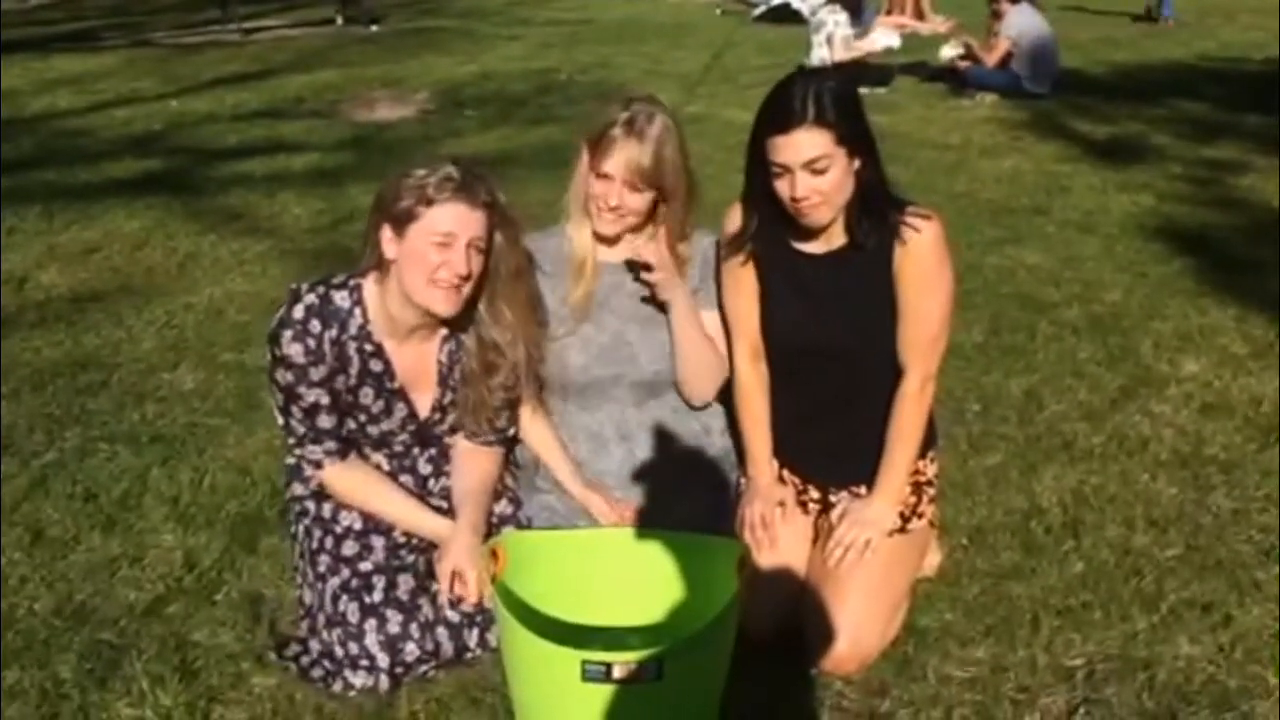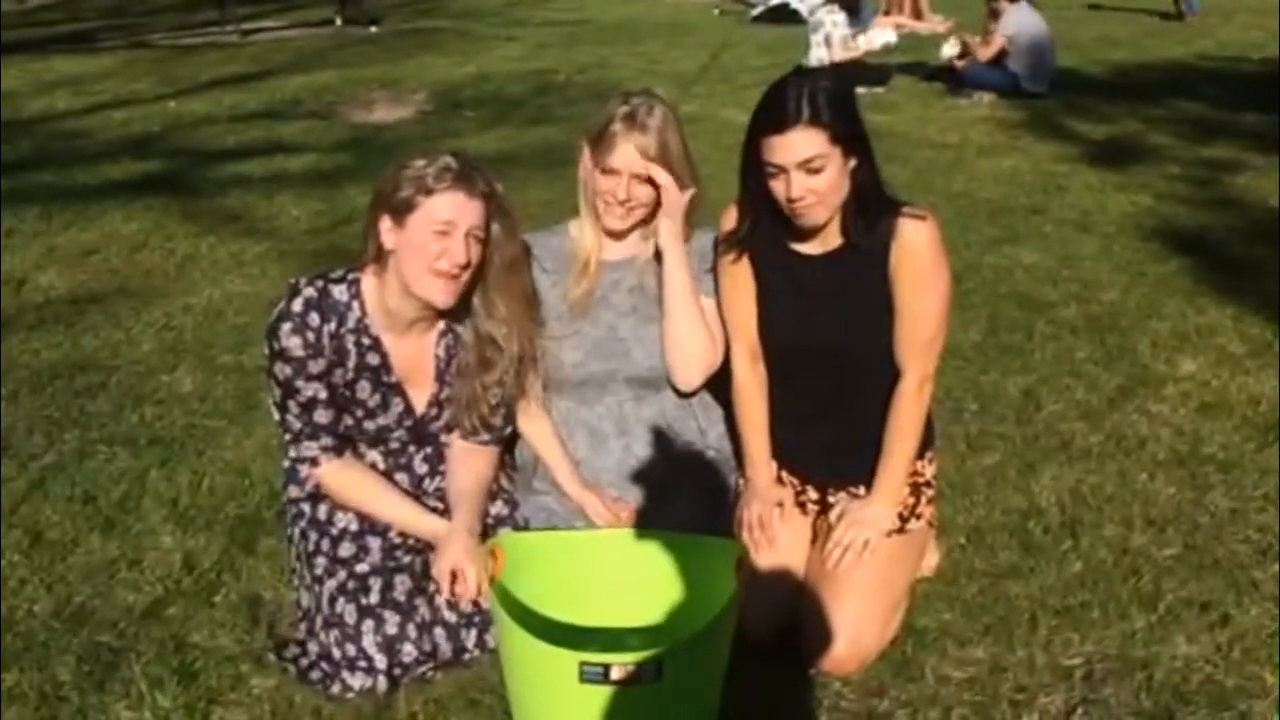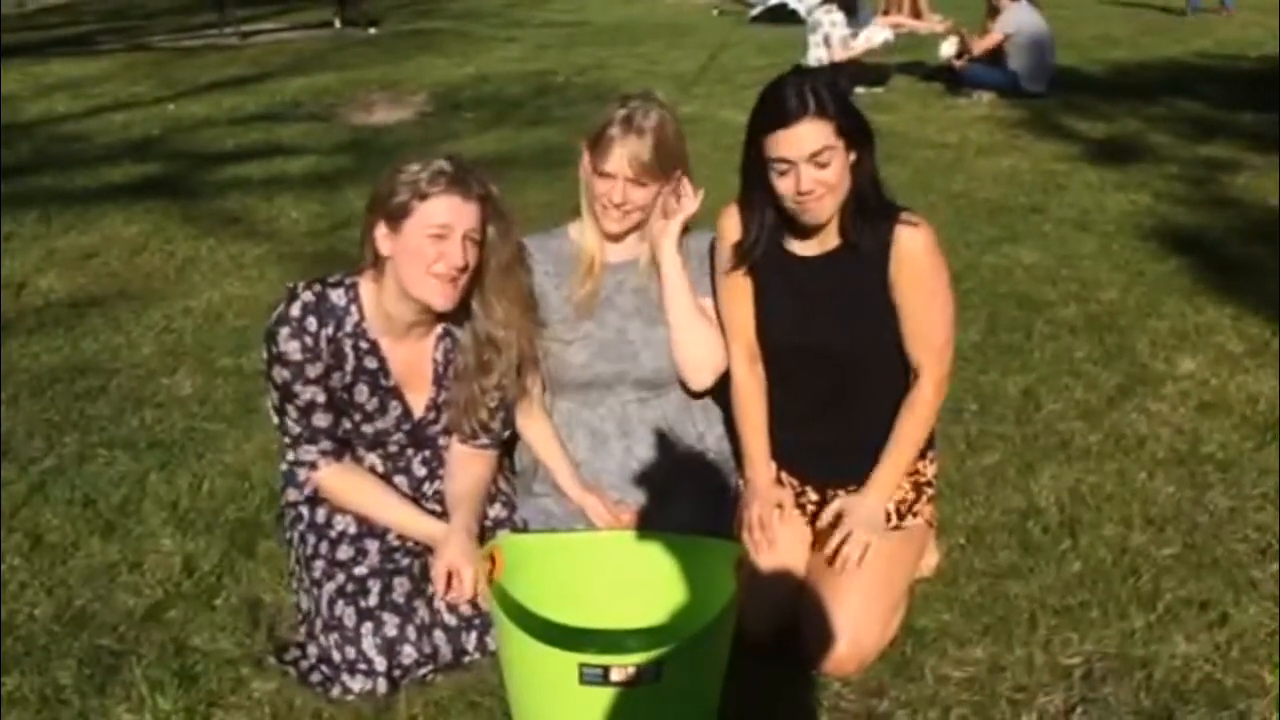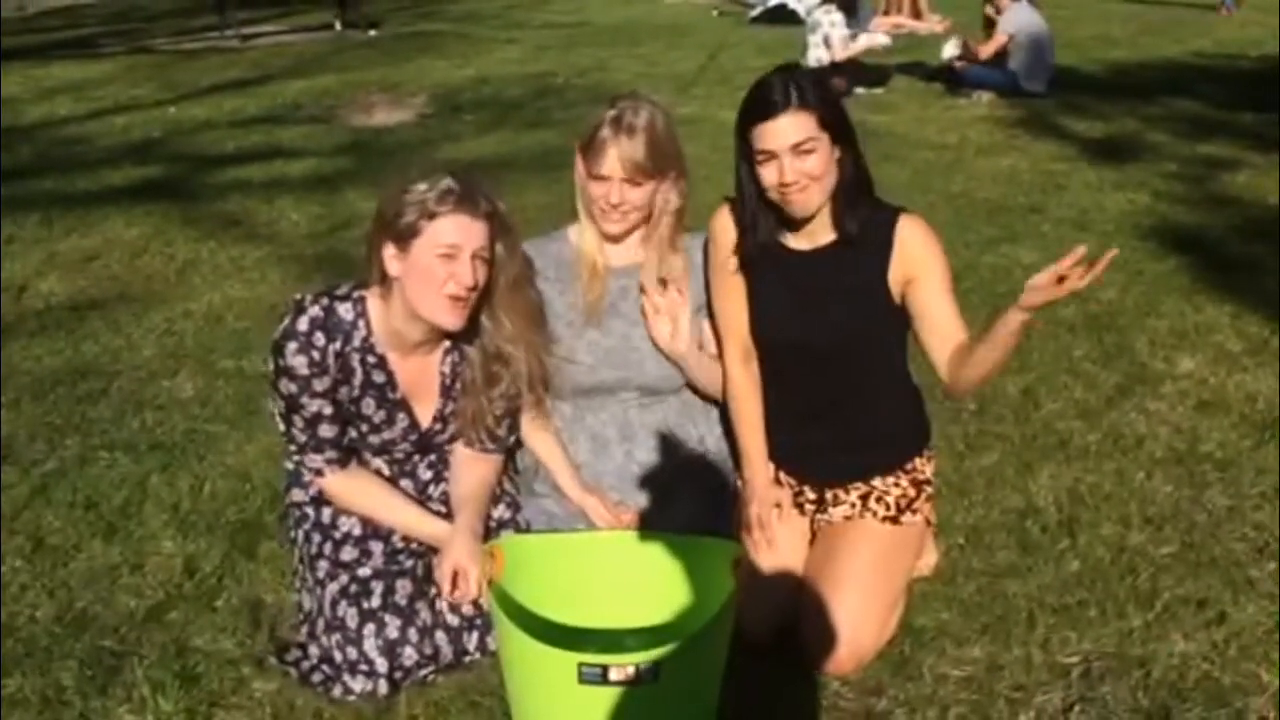
dt=0.4s
person 1, frame 1
left shoulder: (911, 237)
right shoulder: (747, 228)
left elbow: (918, 377)
right elbow: (749, 358)
left wrist: (883, 502)
right wrist: (760, 477)
left hip: (884, 465)
right hip: (786, 461)
left knee: (839, 649)
right knee: (752, 622)
left ankle: (905, 545)
right ankle: (823, 541)
person 1, frame 2
left shoulder: (907, 236)
right shoulder: (745, 229)
left elbow: (915, 377)
right elbow: (747, 360)
left wrist: (882, 502)
right wrist: (759, 478)
left hip: (881, 465)
right hip: (785, 462)
left knee: (836, 650)
right knee: (752, 622)
left ankle: (904, 545)
right ankle: (823, 541)
person 1, frame 3
left shoulder: (904, 241)
right shoulder: (742, 229)
left elbow: (930, 376)
right elbow: (745, 361)
left wrist: (877, 496)
right wrist: (759, 478)
left hip: (883, 465)
right hip: (784, 463)
left knee: (837, 650)
right knee: (752, 624)
left ankle: (904, 547)
right ankle: (827, 540)
person 1, frame 4
left shoulder: (900, 238)
right shoulder: (733, 229)
left elbow: (959, 371)
right elbow: (740, 360)
left wrist: (1022, 310)
right wrist: (757, 477)
left hip: (883, 467)
right hip: (783, 462)
left knee: (834, 649)
right knee: (749, 624)
left ankle: (901, 546)
right ankle: (841, 546)
person 2, frame 1
left shoulder: (487, 322)
right shoulder: (312, 323)
left elbow: (480, 439)
right elbow: (328, 463)
left wrist: (469, 530)
right wrist: (444, 532)
left hip: (456, 495)
right hip: (349, 502)
right knee: (377, 653)
person 2, frame 2
left shoulder: (484, 318)
right shoulder: (310, 317)
left elbow: (476, 439)
right elbow: (323, 461)
left wrist: (464, 530)
right wrist: (437, 532)
left hip: (454, 498)
right hip: (347, 502)
right knee: (373, 654)
person 2, frame 3
left shoulder: (482, 320)
right shoulder: (308, 323)
left elbow: (476, 441)
right elbow: (322, 465)
left wrist: (462, 532)
right wrist: (436, 535)
left hip: (453, 501)
right hip: (346, 507)
right knee: (374, 658)
person 2, frame 4
left shoulder: (492, 332)
right shoulder: (315, 334)
left elbow: (479, 444)
right elbow: (330, 471)
left wrist: (467, 531)
right wrist: (443, 536)
left hip: (454, 498)
right hip: (349, 505)
right knee: (376, 655)
person 3, frame 1
left shoulder: (700, 256)
right shoulder: (537, 261)
left elbow: (704, 390)
right elbow: (522, 398)
left wrist: (675, 293)
right wrist: (578, 489)
left hip: (685, 483)
right hip: (569, 493)
person 3, frame 2
left shoulder: (700, 253)
right shoulder: (538, 259)
left elbow: (691, 373)
right elbow: (524, 398)
left wrist: (672, 245)
right wrist: (576, 488)
left hip: (682, 483)
right hip: (566, 492)
person 3, frame 3
left shoulder: (698, 256)
right shoulder: (538, 262)
left elbow: (702, 373)
right elbow: (524, 400)
left wrist: (667, 250)
right wrist: (577, 491)
left hip: (682, 486)
right hip: (566, 495)
person 3, frame 4
left shoulder: (699, 262)
right shoulder: (538, 265)
left wrist: (684, 353)
right wrist: (578, 492)
left hip: (683, 487)
right hip: (568, 495)
